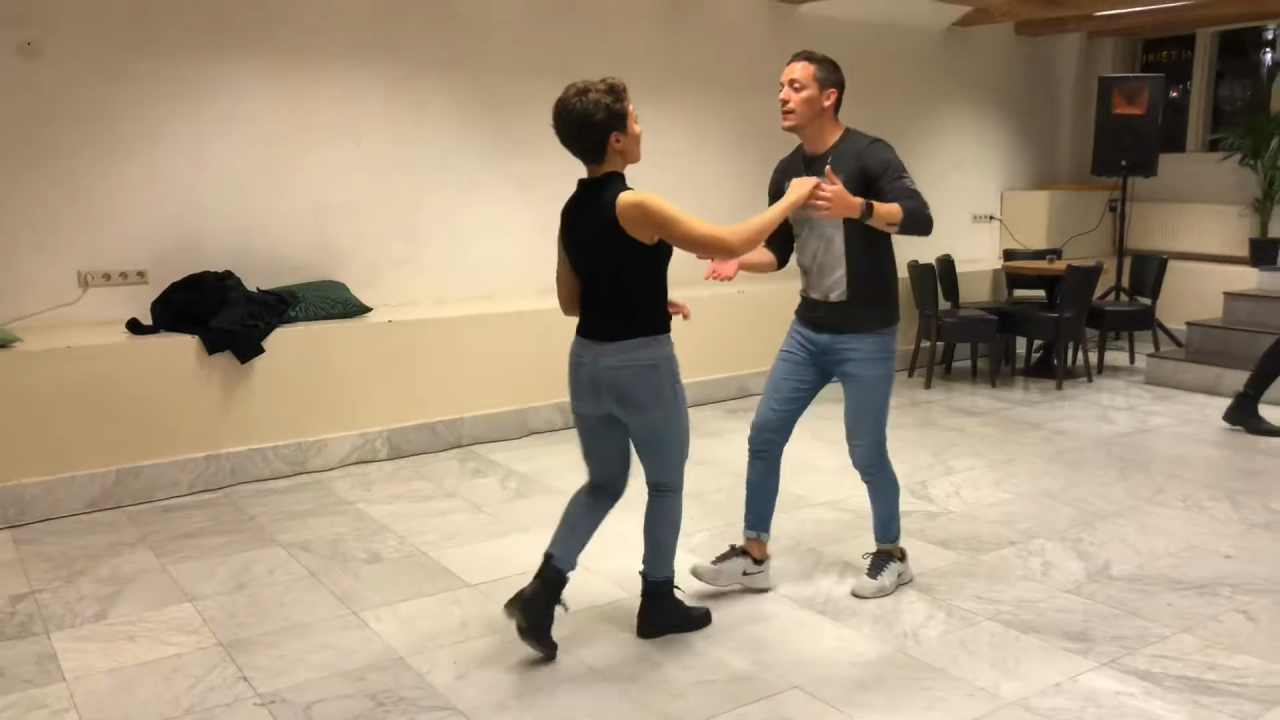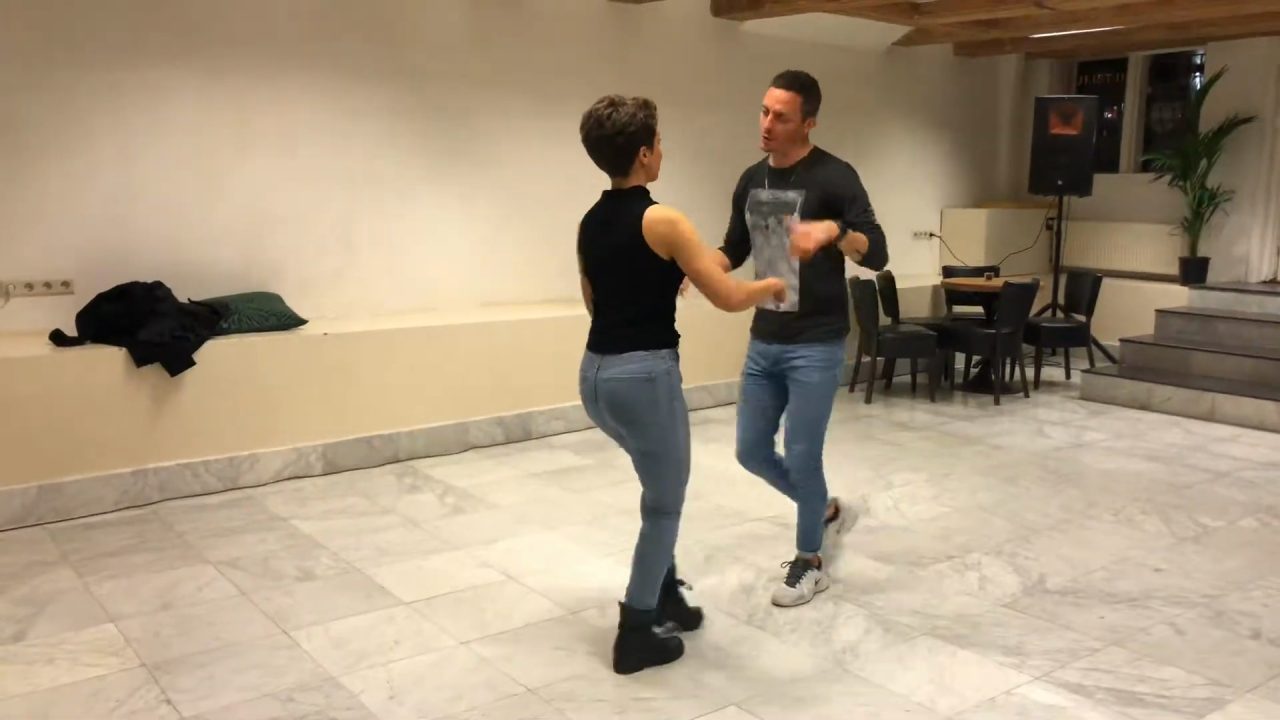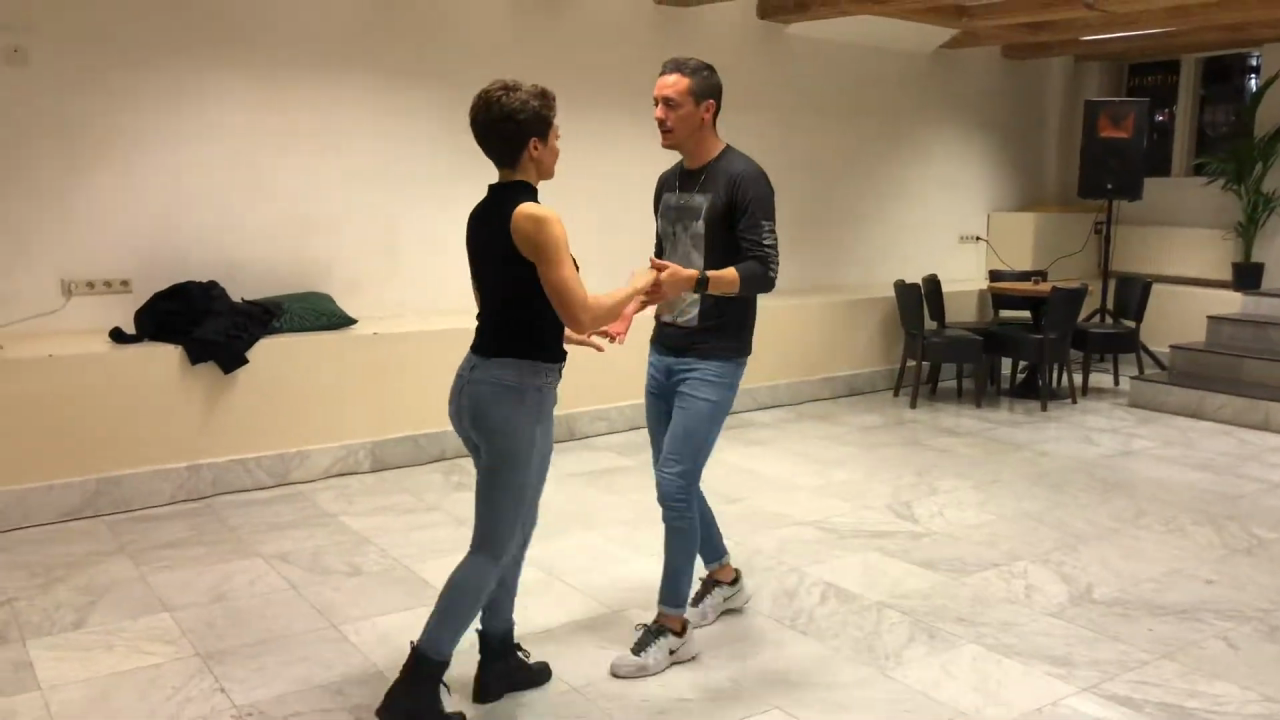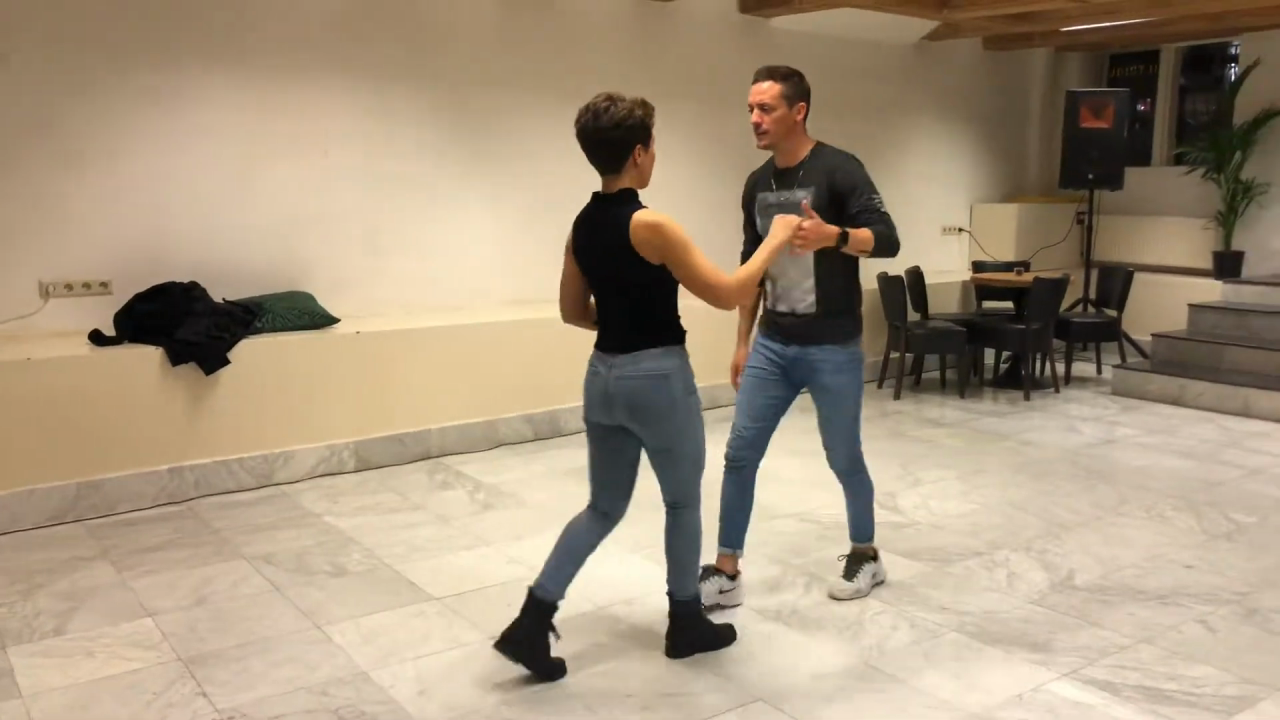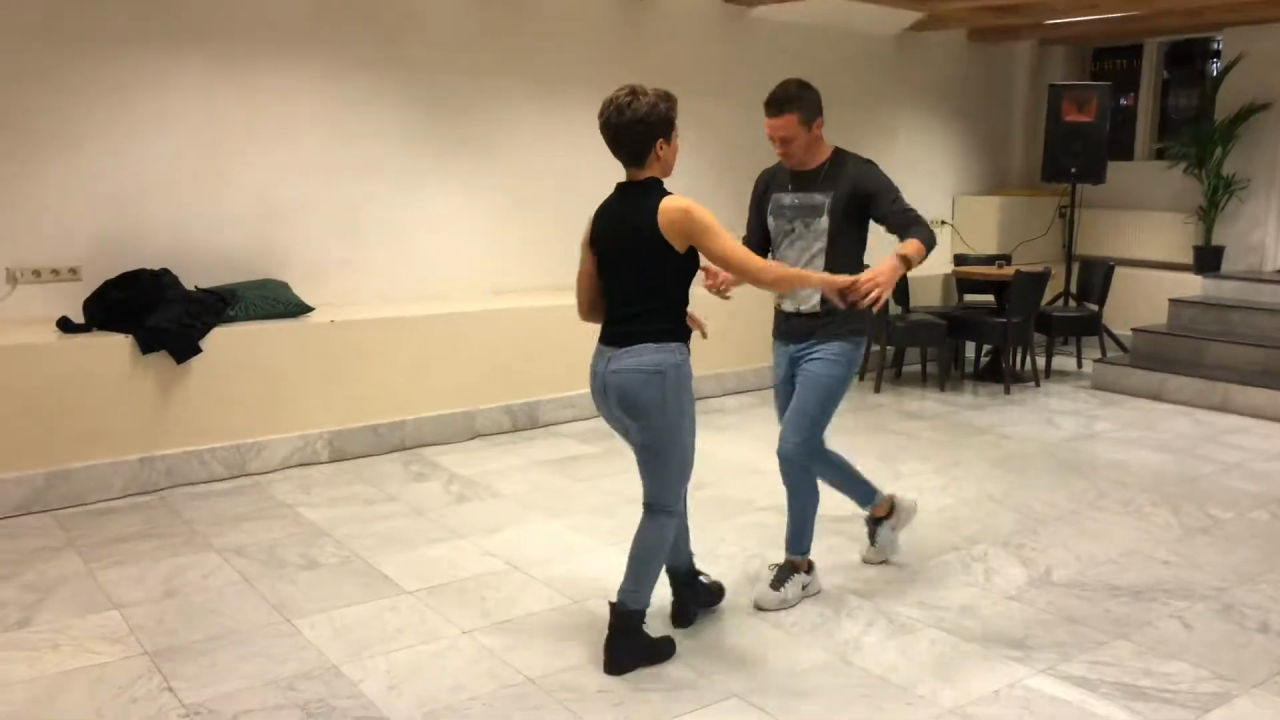
dt=1s
person 1, frame 1
left shoulder: (573, 211)
right shoulder: (634, 206)
right elbow: (731, 243)
right wrist: (791, 200)
left hip: (588, 361)
right hip: (642, 365)
left knee: (604, 484)
right knee: (666, 484)
left ankle: (543, 590)
right ankle: (658, 603)
person 1, frame 2
left shoulder: (590, 223)
right shoulder: (661, 221)
right elbow: (729, 298)
right wrist: (771, 285)
left hip: (596, 374)
right hip: (645, 376)
left knee: (656, 487)
right knee: (664, 507)
left ankle: (664, 593)
right ankle: (636, 634)
person 1, frame 3
left shoulder: (481, 215)
right shoulder: (536, 219)
right elbow: (581, 314)
left wrist: (561, 332)
right wrist: (637, 284)
left hip: (475, 382)
right hip: (516, 393)
left knee: (502, 532)
right knee: (498, 545)
left ankle: (500, 659)
person 1, frame 4
left shoulder: (584, 224)
right shoulder: (650, 226)
left elbow: (573, 311)
right elbow: (727, 294)
right wrist: (776, 239)
left hip: (604, 376)
right hip: (658, 377)
left knee: (604, 507)
right knee: (683, 502)
left ankle: (531, 624)
right ankle: (686, 623)
person 1, frame 5
left shoulder: (601, 217)
right shoulder: (676, 212)
right elbow: (760, 273)
right wrist: (826, 280)
left hip: (606, 368)
right hip: (655, 370)
left knee: (662, 486)
right knee: (663, 504)
left ankle: (688, 588)
right ankle: (625, 632)
person 2, frame 1
left shoulder: (868, 155)
right shoulder: (785, 172)
left elbow: (920, 218)
left wrist: (857, 206)
right wrist: (740, 261)
left hip: (866, 334)
right hip: (808, 331)
left knee: (866, 453)
right knee: (764, 436)
left ankle: (891, 554)
right ankle: (753, 554)
person 2, frame 2
left shoulder: (833, 176)
right shoulder: (750, 181)
left elbow: (876, 251)
right elbow: (733, 251)
left wrist: (833, 232)
left hip: (817, 344)
right hip: (763, 342)
left knee: (801, 456)
right knee: (750, 451)
left ankle: (810, 562)
right ankle: (829, 510)
person 2, frame 3
left shoulder: (744, 179)
right shoulder: (667, 183)
left elbow: (763, 273)
left wrist: (694, 282)
right wrist: (631, 306)
left hip: (714, 360)
right hip: (664, 354)
left knee: (673, 485)
right knee: (675, 481)
left ankle: (671, 626)
right ankle: (724, 577)
person 2, frame 4
left shoulder: (839, 169)
right shoulder: (757, 184)
left elbow: (887, 239)
left wrist: (834, 235)
right wrist: (743, 341)
left hip: (832, 345)
right hip: (773, 344)
left knee: (842, 457)
right knee: (740, 453)
left ankle: (864, 554)
right ankle: (726, 570)
person 2, frame 5
left shoulder: (856, 176)
right shoulder: (769, 183)
left elbow: (920, 232)
right elbow: (754, 253)
left wrist: (895, 264)
right wrist: (726, 275)
left hip: (835, 340)
right hip: (787, 339)
left knee: (792, 450)
right knee: (806, 447)
left ankle: (798, 566)
right ankle: (884, 508)
